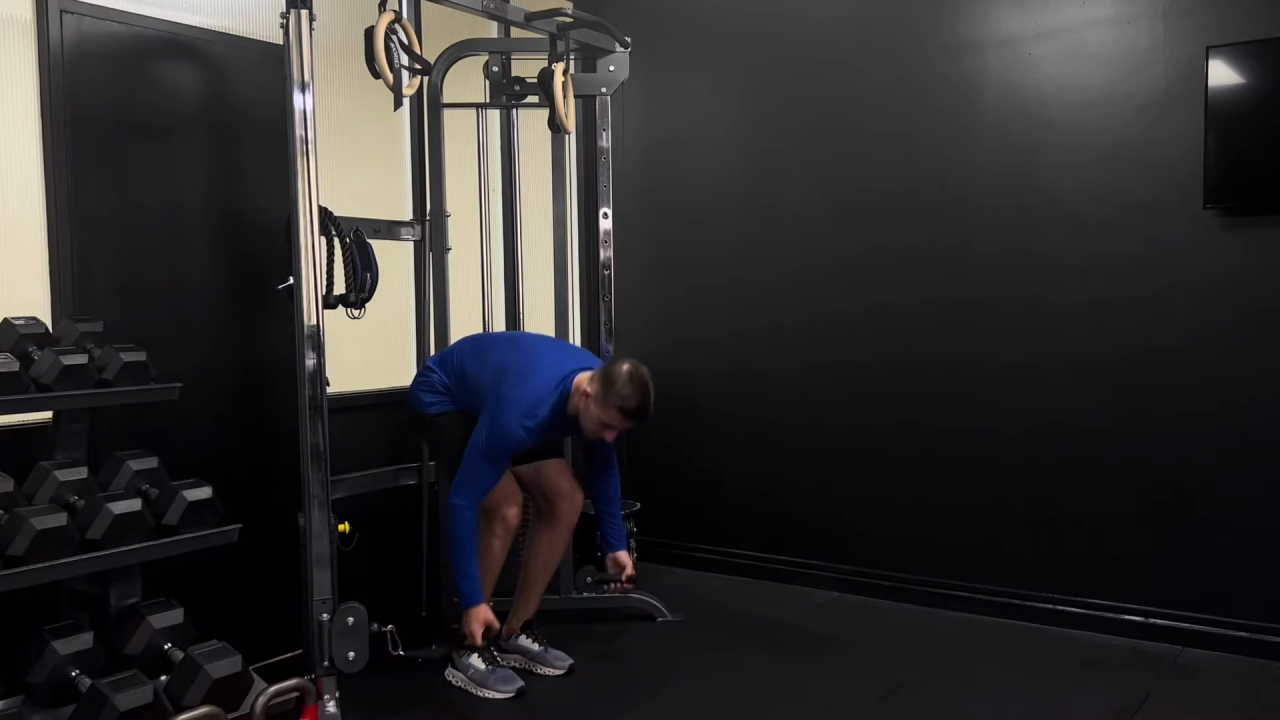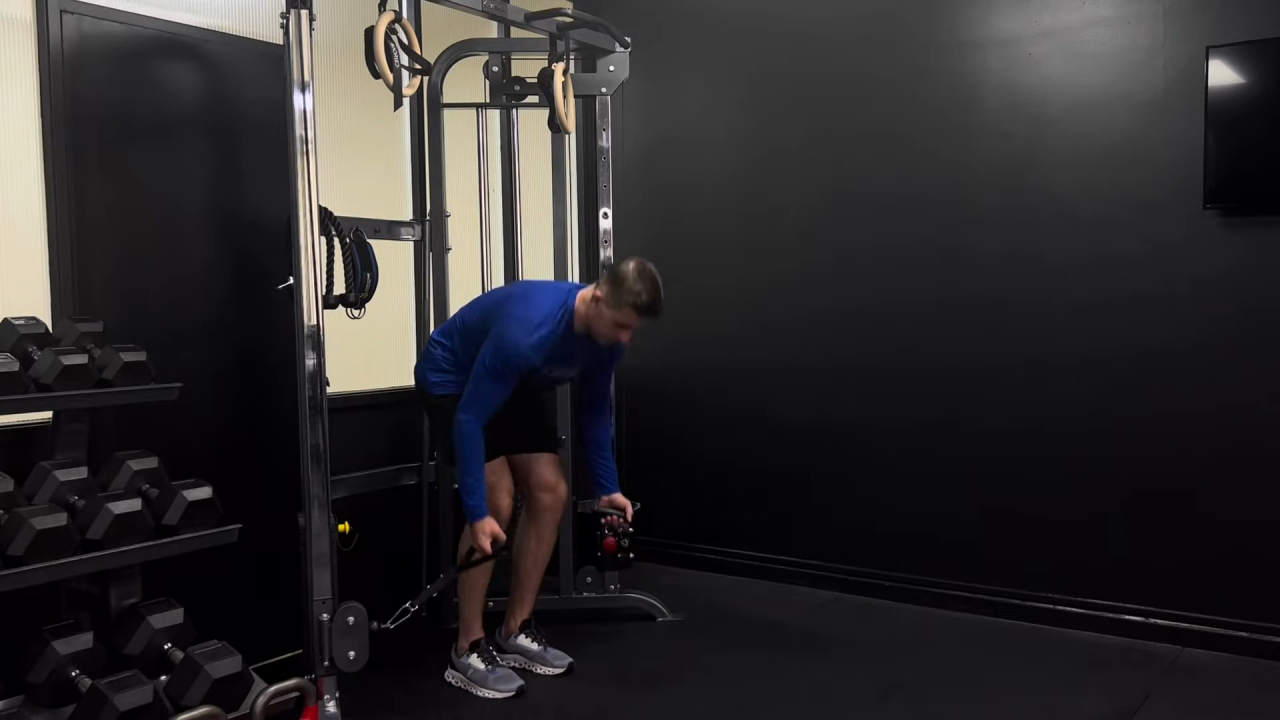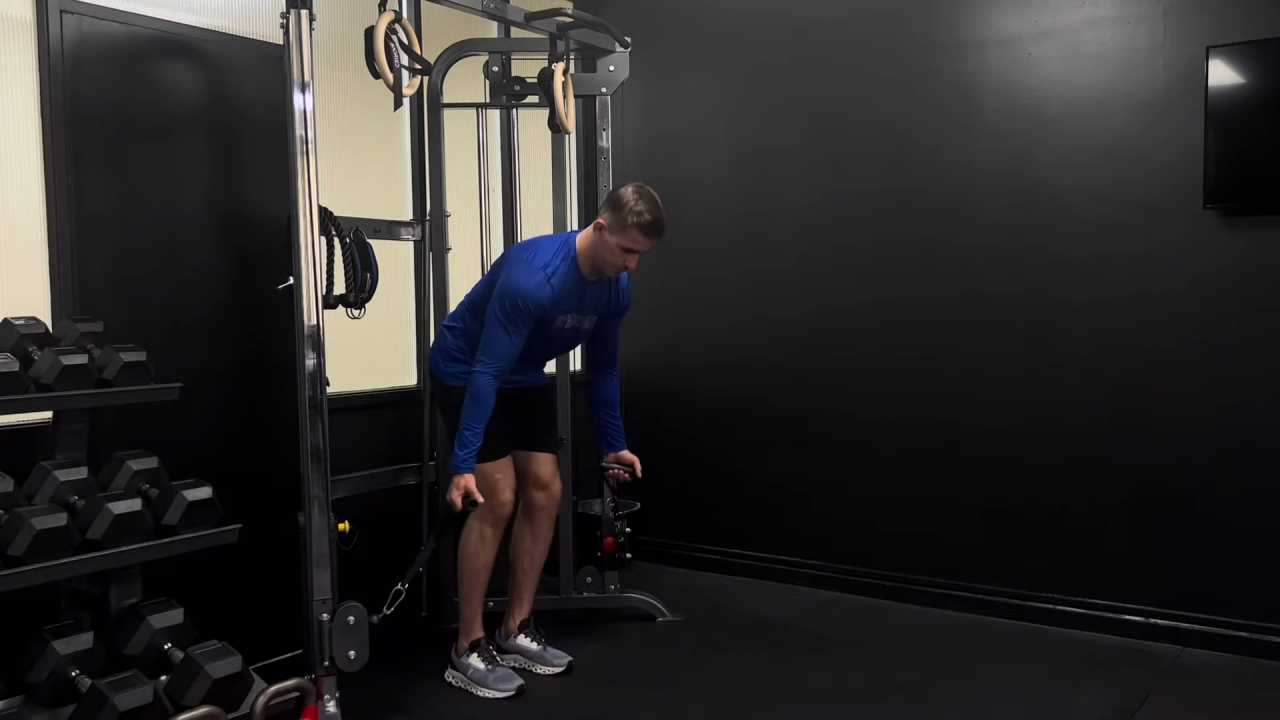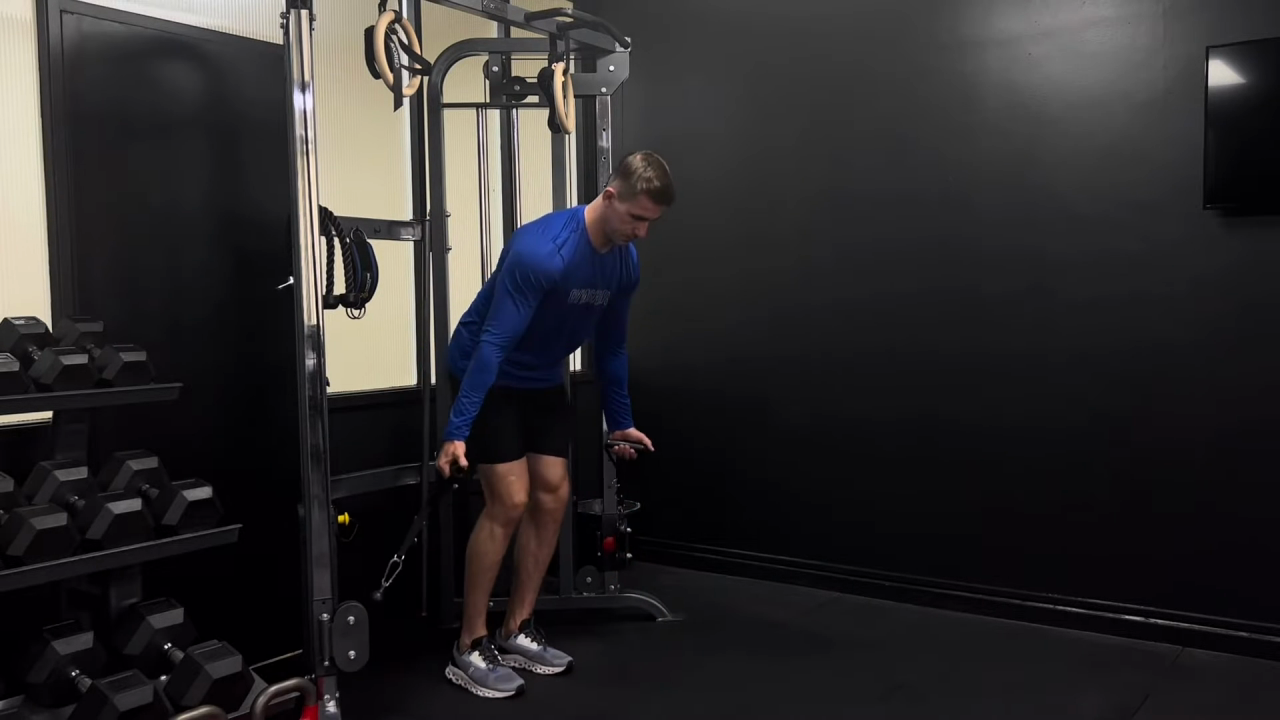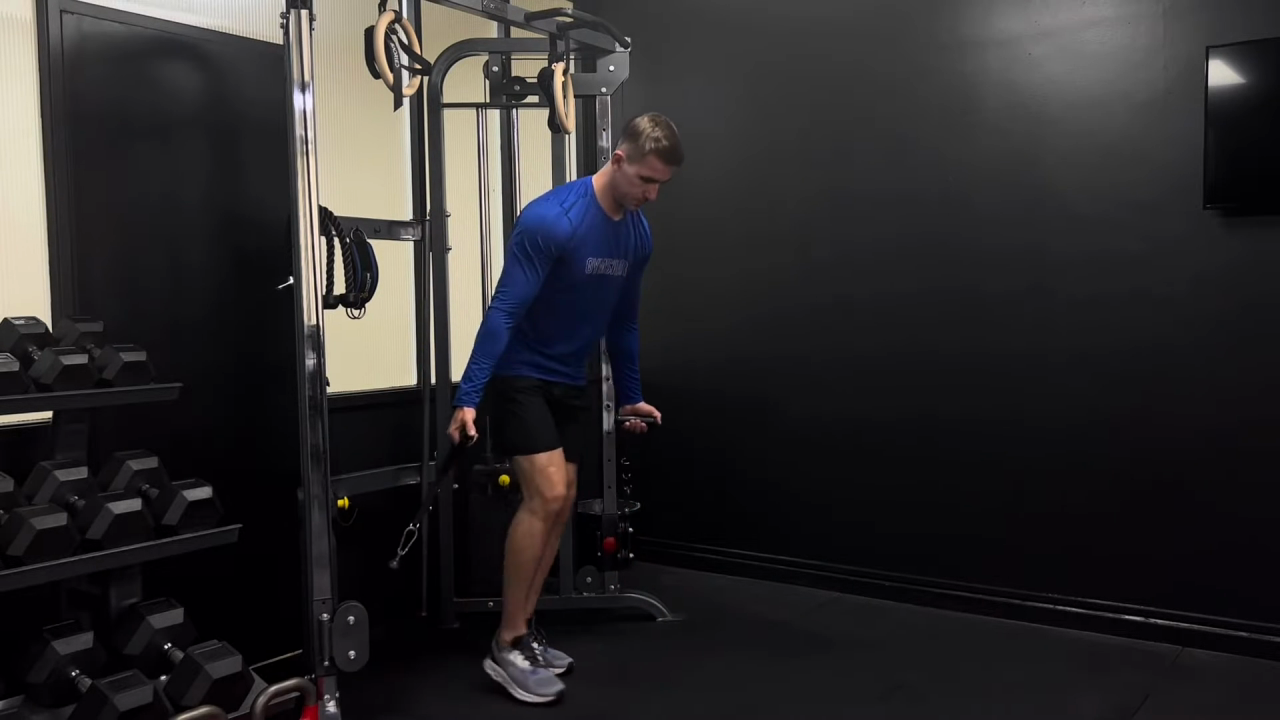
dt=0.2s
person 1, frame 1
left shoulder: (601, 391)
right shoulder: (520, 415)
left elbow: (604, 470)
right elbow: (462, 502)
left wrist: (615, 543)
right wrist: (472, 601)
right hip: (445, 397)
left knee: (567, 501)
right knee: (505, 510)
left ankle: (516, 633)
right ankle: (470, 652)
person 1, frame 2
left shoulder: (606, 338)
right shoulder: (527, 332)
left elbow: (596, 411)
right elbow: (471, 419)
left wrist: (608, 488)
right wrist: (477, 511)
left hip: (516, 388)
right hip: (451, 380)
left knee: (551, 494)
right knee: (498, 502)
left ankle: (515, 632)
right ankle: (467, 650)
person 1, frame 3
left shoulder: (614, 288)
right shoulder: (532, 277)
left elbow: (603, 367)
right elbow: (486, 373)
left wrist: (614, 444)
right wrist: (465, 465)
left hip: (526, 379)
right hip: (464, 374)
left knee: (545, 492)
right knee: (497, 500)
left ankle: (515, 632)
right ankle: (467, 650)
person 1, frame 4
left shoulder: (624, 263)
right shoulder: (541, 251)
left elbow: (610, 345)
right elbow: (492, 342)
left wrist: (621, 422)
right wrist: (458, 432)
left hip: (543, 381)
right hip: (490, 376)
left knee: (552, 497)
right knee: (511, 503)
left ankle: (517, 631)
right ankle: (470, 645)
person 1, frame 5
left shoulder: (637, 234)
right shoulder: (550, 220)
left elbow: (624, 321)
right elbow: (504, 312)
left wrist: (631, 395)
right wrist: (468, 398)
left hip: (570, 380)
right hip: (519, 374)
left knee: (557, 503)
right knee: (548, 496)
left ankle: (515, 633)
right ankle: (512, 647)
